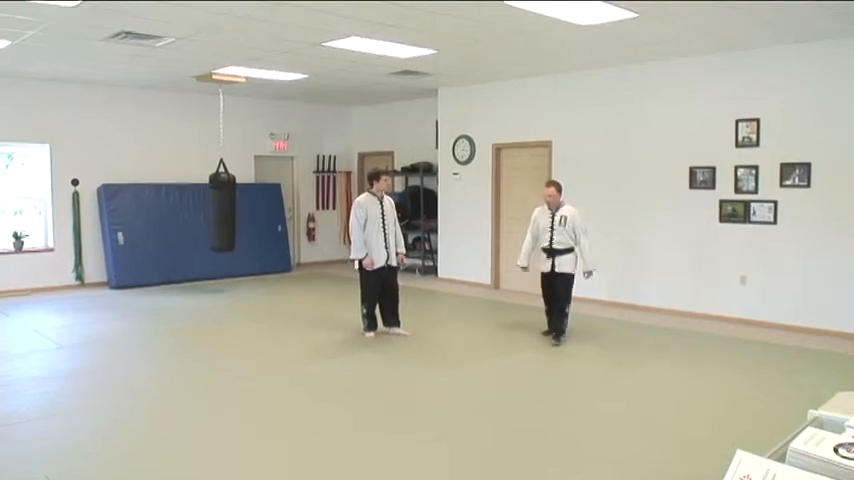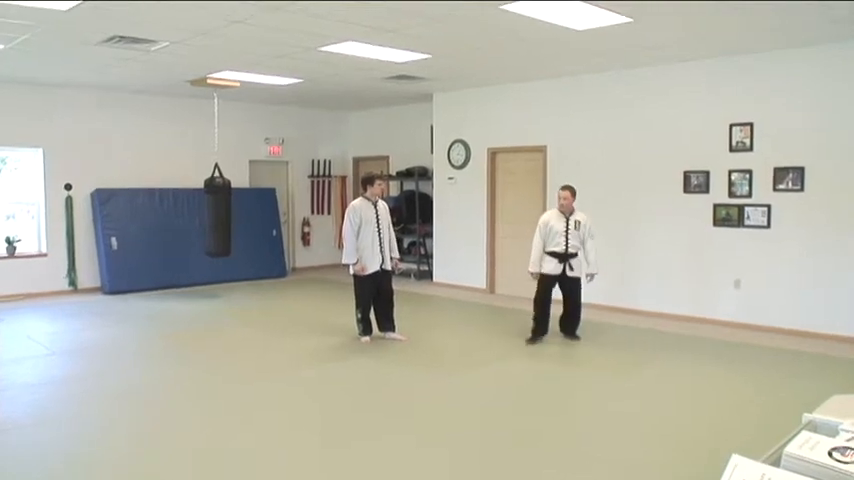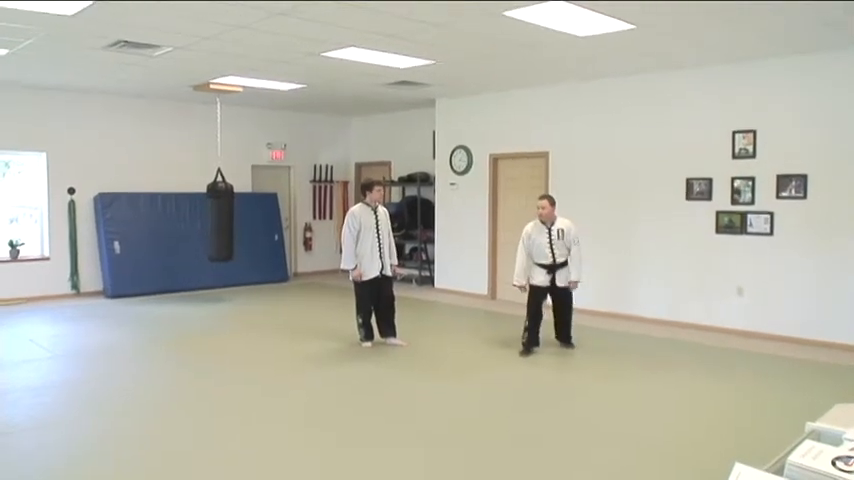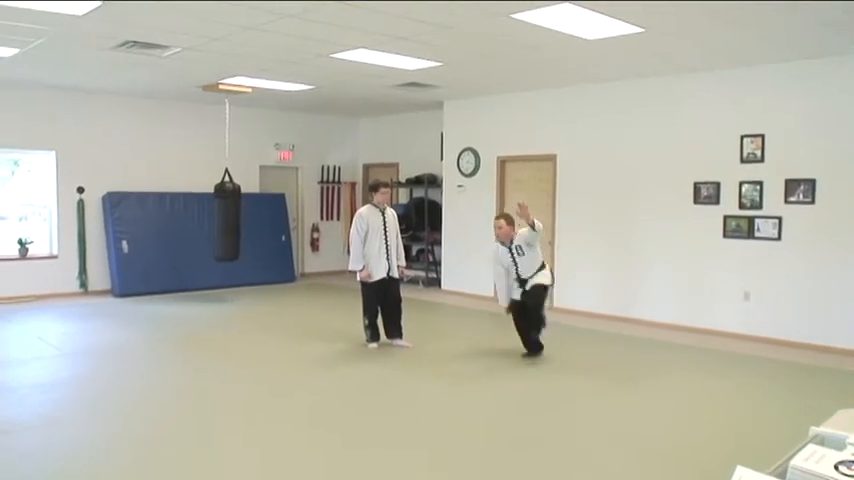
dt=0.7s
person 1, frame 1
left shoulder: (389, 201)
right shoulder: (361, 202)
left elbow: (395, 227)
right elbow: (356, 231)
left wrist: (400, 250)
right wrist: (363, 255)
left hip: (389, 257)
right hip: (371, 258)
left knee: (391, 292)
right knee: (370, 295)
left ankle: (393, 325)
right ankle: (369, 327)
person 1, frame 2
left shoulder: (383, 206)
right shoulder: (355, 207)
left elbow: (389, 232)
right elbow: (349, 235)
left wrist: (394, 255)
right wrist: (354, 261)
left hip: (383, 261)
right hip: (365, 263)
left knee: (386, 296)
right knee: (364, 299)
left ankle: (388, 329)
right ankle: (365, 331)
person 1, frame 3
left shoulder: (383, 212)
right shoulder: (355, 213)
right elbow: (348, 241)
left wrist: (393, 262)
right wrist: (352, 267)
left hip: (383, 267)
right hip: (364, 268)
left knee: (387, 302)
right knee: (365, 305)
left ankle: (389, 335)
right ankle: (366, 337)
person 1, frame 4
left shoulder: (391, 213)
right shoulder: (363, 214)
left elbow: (397, 239)
right elbow: (356, 242)
left wrist: (401, 263)
right wrist: (361, 267)
left hip: (391, 268)
right hip: (371, 269)
left knee: (394, 303)
right knee: (371, 306)
left ankle: (395, 336)
right ankle: (372, 337)
person 2, frame 1
left shoulder: (572, 213)
right shoulder: (538, 213)
left elbow: (582, 239)
right elbow: (531, 237)
left wrist: (587, 264)
right wrist: (524, 260)
left hip: (565, 260)
right hip: (547, 260)
left knee: (562, 297)
right knee: (549, 296)
left ankle: (558, 333)
right ankle: (553, 327)
person 2, frame 2
left shoulder: (582, 219)
right shoulder: (547, 217)
left elbow: (588, 245)
right elbow: (538, 242)
left wrist: (591, 268)
right wrist: (534, 267)
left hip: (572, 265)
right hip: (551, 263)
left knee: (573, 301)
right knee: (542, 297)
left ankle: (569, 330)
right ankle: (538, 332)
person 2, frame 3
left shoulder: (567, 226)
right shoulder: (530, 229)
left elbow: (575, 252)
right elbow: (523, 255)
left wrist: (575, 276)
right wrist: (520, 279)
left hip: (562, 274)
right hip: (539, 275)
left knee: (564, 309)
right knee: (533, 310)
left ankle: (564, 338)
right ankle: (529, 344)
person 2, frame 4
left shoulder: (525, 236)
right shoulder: (498, 250)
left elbow: (537, 230)
right elbow: (502, 277)
left wrist: (529, 219)
right wrist: (504, 302)
left hip: (538, 277)
right hip: (519, 285)
left knee: (533, 305)
right knee: (520, 319)
left ankle: (538, 326)
right ankle: (534, 348)
